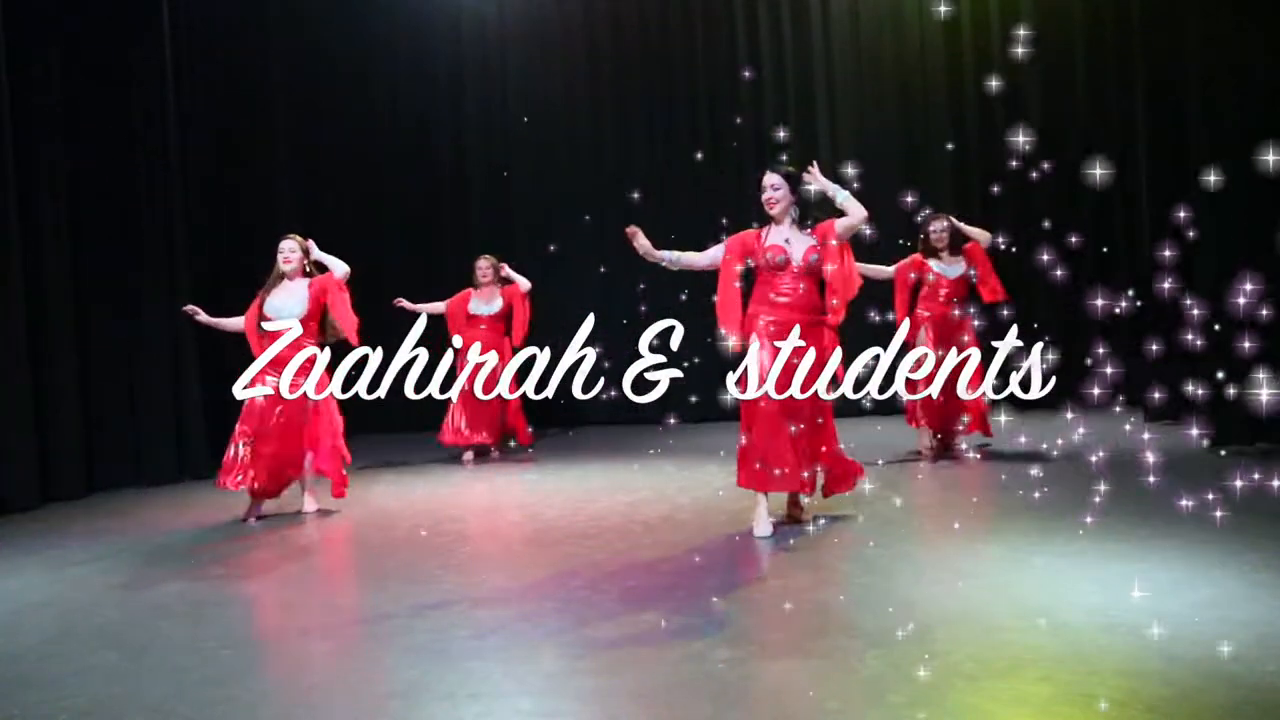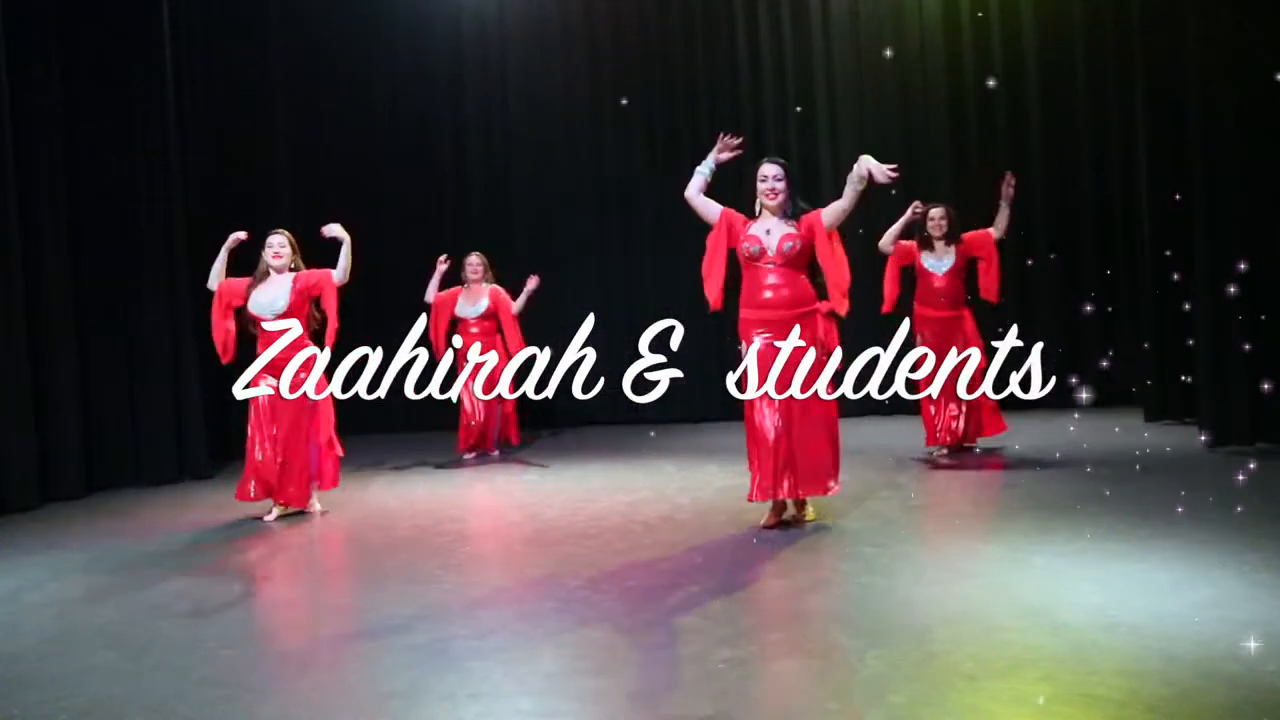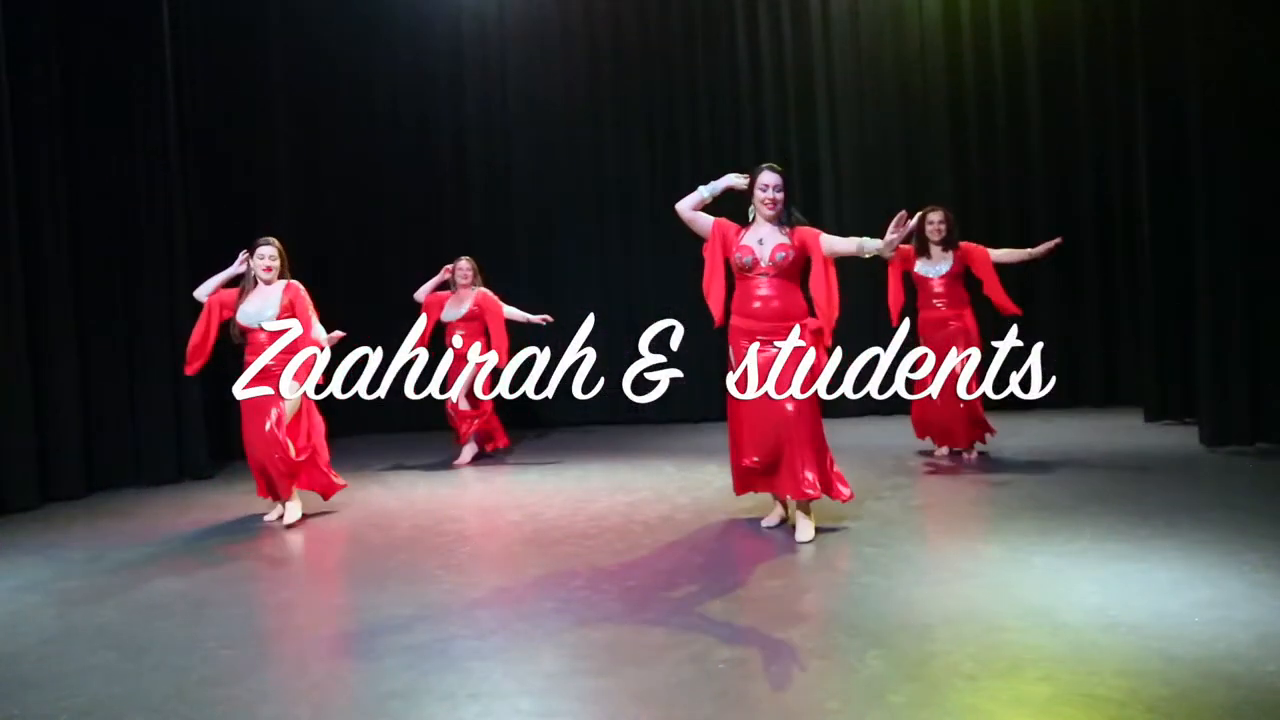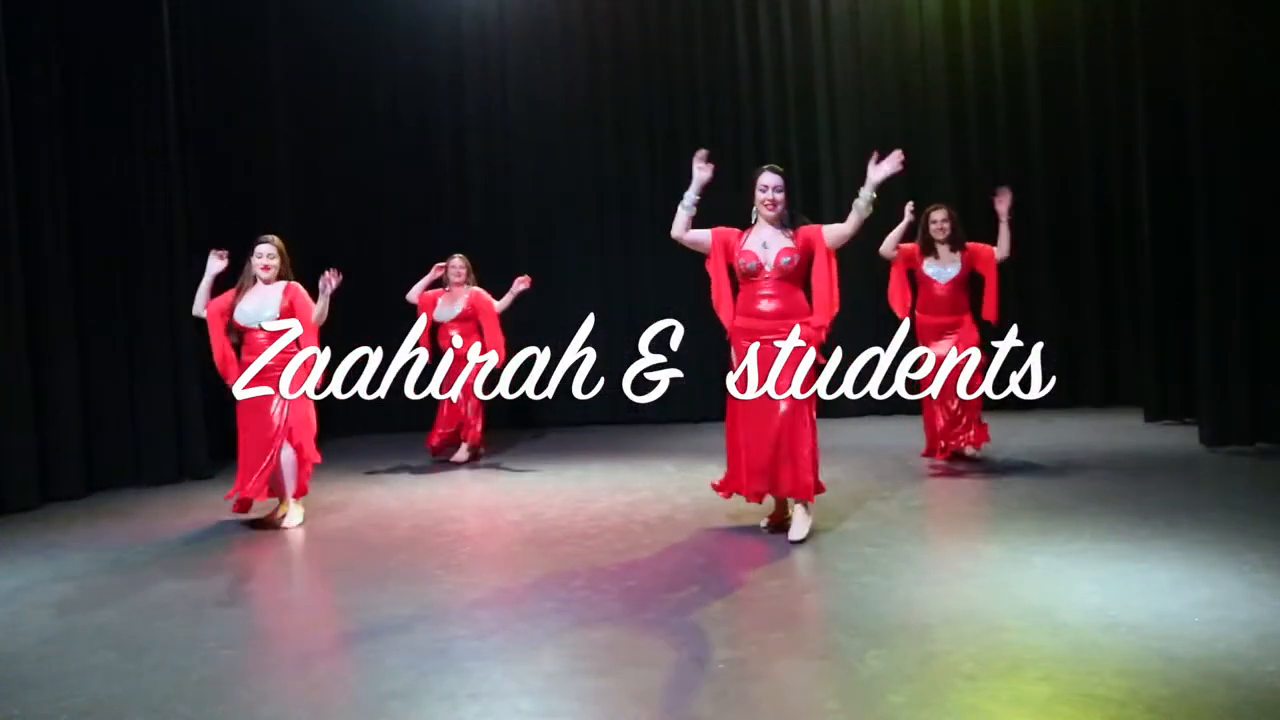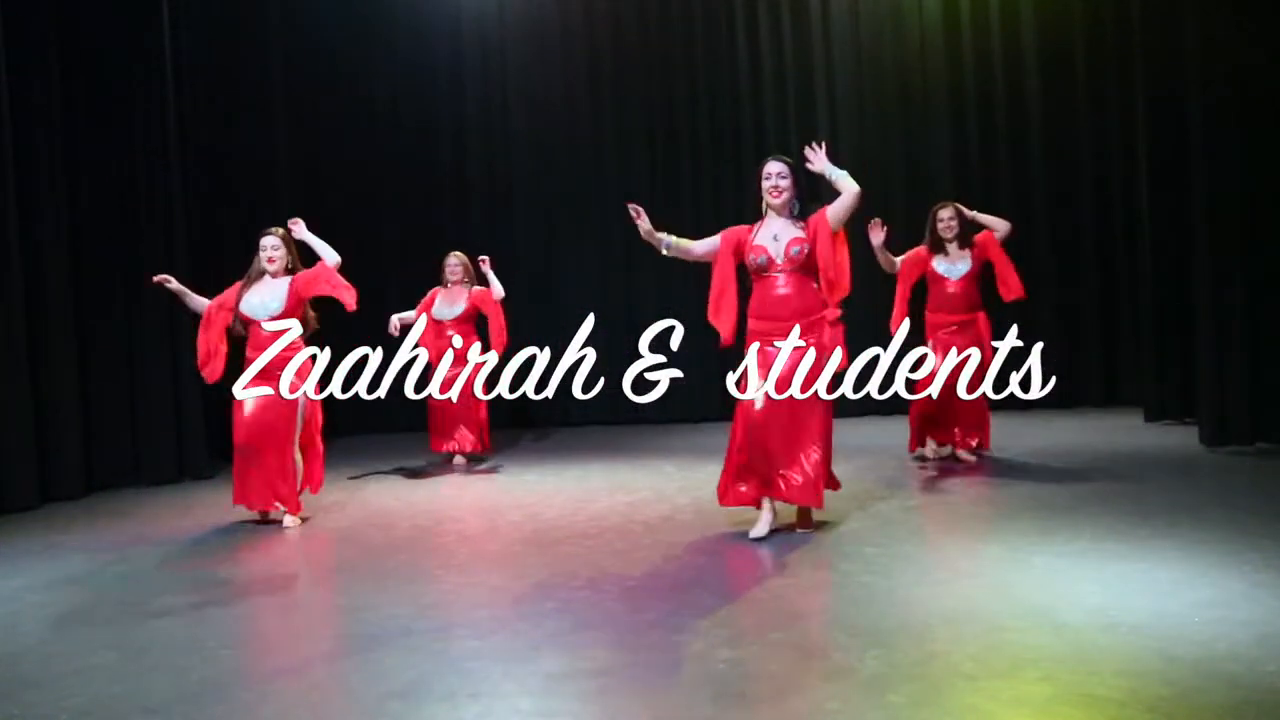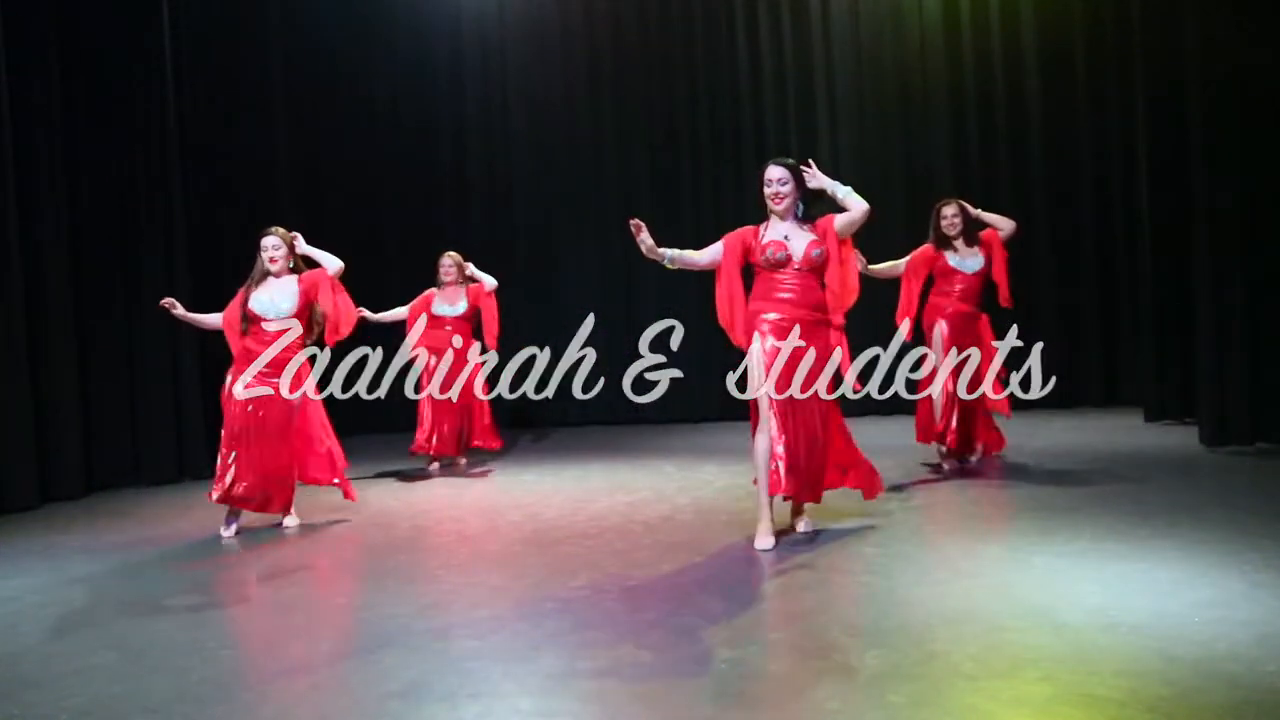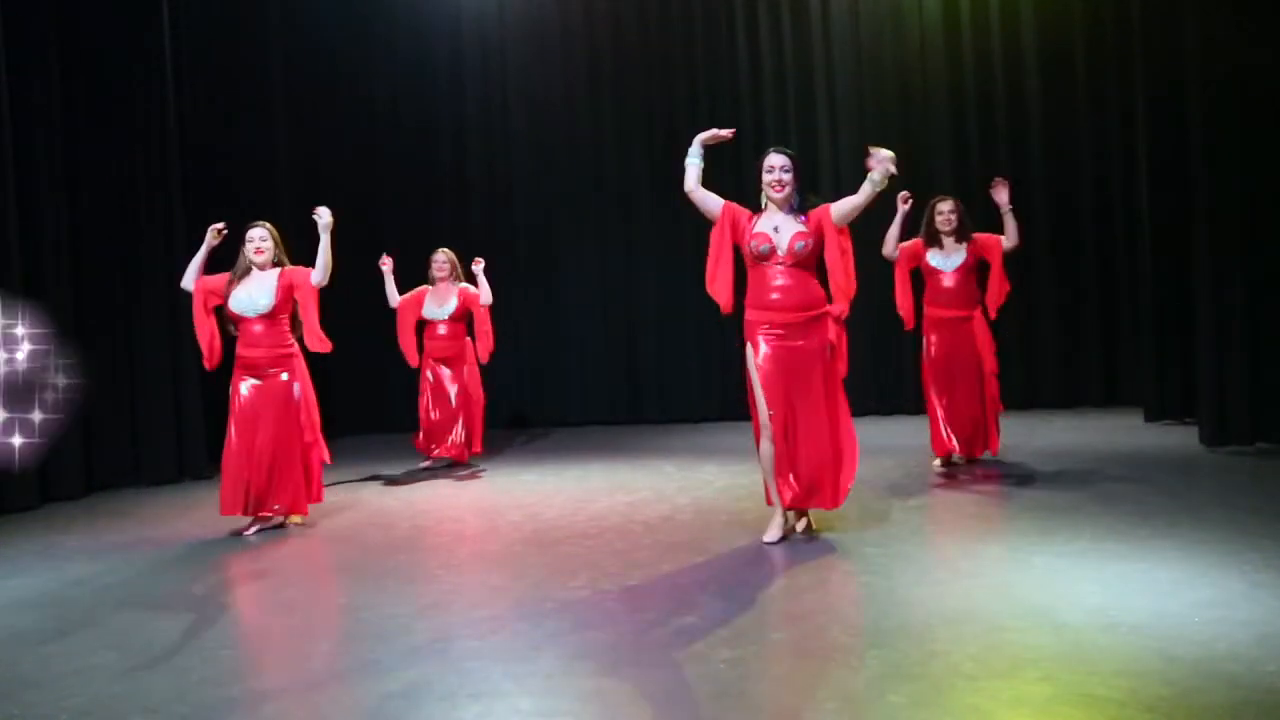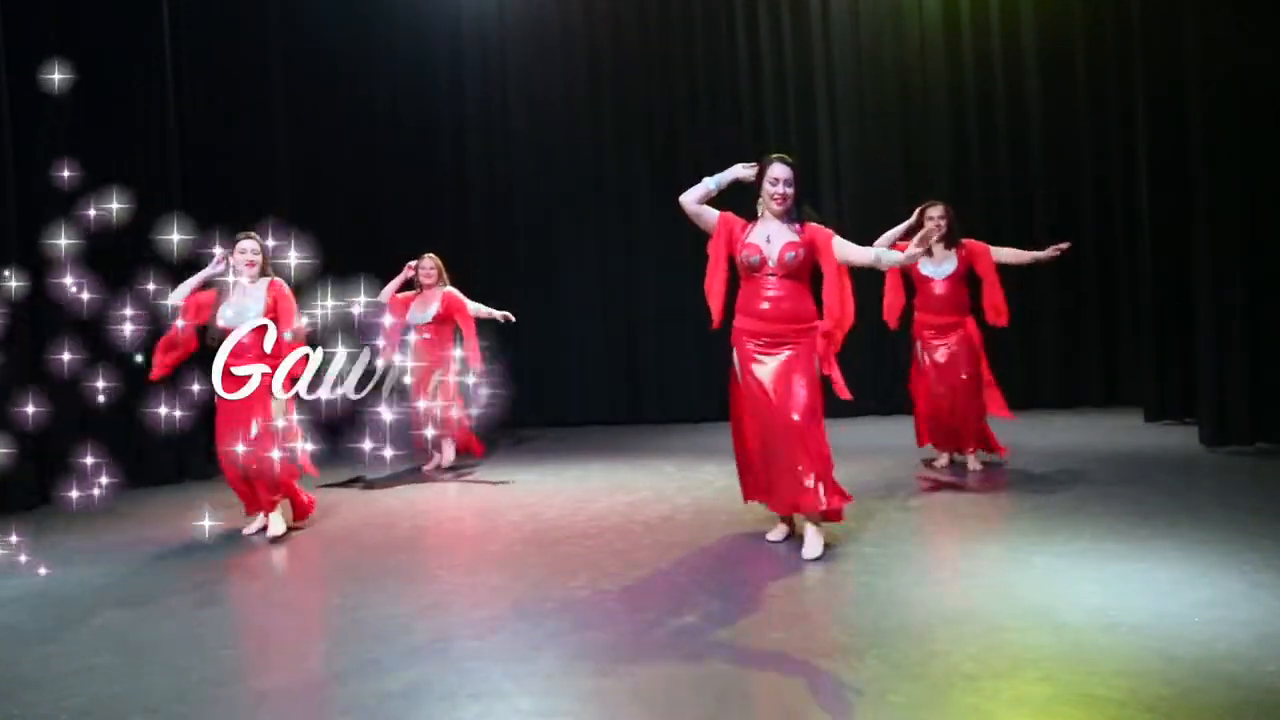
dt=0.4s
person 1, frame 1
left shoulder: (820, 235)
right shoulder: (751, 239)
left elbow: (860, 216)
right elbow: (701, 259)
left wrist: (826, 186)
right wrist: (655, 254)
left hip: (809, 336)
right hip: (766, 334)
left knee: (806, 416)
right knee: (765, 413)
left ankle: (796, 498)
right ankle: (762, 505)
person 1, frame 2
left shoulder: (807, 225)
right shoulder: (737, 226)
left elbow: (848, 201)
right elbow: (692, 196)
left wrist: (863, 168)
right wrist: (712, 160)
left hip: (804, 326)
right hip: (758, 330)
left knee: (808, 410)
right knee: (766, 413)
left ankle: (802, 497)
right ankle: (776, 499)
person 1, frame 3
left shoulder: (800, 236)
right shoulder: (730, 234)
left elbow: (847, 245)
right elbow: (683, 209)
left wrist: (883, 243)
right wrist: (723, 184)
left hip: (791, 337)
right hip: (747, 339)
left knee: (795, 417)
right knee: (756, 421)
left ankle: (805, 508)
right ankle: (779, 500)
person 1, frame 4
left shoulder: (804, 237)
right shoulder: (733, 240)
left elbow: (848, 228)
right elbow: (680, 234)
left wrist: (870, 187)
right wrist: (697, 185)
left hip: (791, 338)
right hip: (749, 339)
left knee: (790, 414)
right knee: (753, 420)
left ankle: (801, 505)
right ankle: (778, 503)
person 1, frame 5
left shoulder: (815, 227)
right shoulder: (743, 236)
left elbow: (852, 194)
right elbow: (693, 249)
left wrist: (826, 169)
right wrist: (655, 236)
left hip: (811, 334)
right hip: (765, 339)
left knee: (807, 418)
right knee: (758, 418)
left ankle: (804, 503)
right ankle: (766, 506)
person 1, frame 6
left shoulder: (821, 230)
right shoulder: (750, 236)
left elbow: (862, 210)
right elbow: (701, 258)
left wrist: (826, 184)
right wrist: (657, 252)
left hip: (813, 335)
right hip: (768, 332)
left knee: (810, 420)
right knee: (771, 418)
left ankle: (801, 506)
right ankle: (765, 519)
person 1, frame 7
left shoulder: (817, 220)
right shoulder: (742, 222)
left elbow: (864, 197)
right elbow: (692, 189)
left wrist: (881, 169)
right wrist: (699, 144)
left hip: (811, 330)
right hip: (764, 332)
left knee: (813, 417)
right knee: (770, 419)
left ankle: (802, 506)
right ankle: (778, 512)
person 1, frame 8
left shoulder: (810, 234)
right shoulder: (736, 230)
left elbow: (861, 254)
right elbow: (687, 202)
left wrist: (899, 257)
right wrist: (730, 174)
left hip: (798, 342)
right hip: (751, 342)
left knee: (800, 426)
right knee: (761, 430)
left ankle: (812, 522)
right ankle: (782, 515)
person 2, frame 1
left shoulder: (316, 286)
right shoulder: (269, 291)
left elbow: (343, 272)
right elbow: (247, 323)
left wrist: (317, 255)
right wrist: (209, 320)
left hip: (305, 370)
right hip: (271, 371)
left knee: (304, 434)
right knee: (254, 430)
left ankle: (308, 495)
right ankle: (257, 495)
person 2, frame 2
left shoulder: (303, 281)
right shoulder: (253, 286)
left elbow: (341, 277)
right elbow: (215, 286)
left wrist: (345, 241)
right wrist: (226, 249)
left hip: (302, 367)
right hip: (267, 371)
left knee: (305, 432)
right knee: (266, 434)
left ankle: (309, 495)
right ankle: (279, 498)
person 2, frame 3
left shoulder: (292, 289)
right shoulder: (240, 295)
left elbow: (312, 326)
right elbow: (200, 295)
left wrist: (326, 340)
right wrist: (231, 271)
left hip: (288, 373)
right hip: (255, 378)
left knee: (274, 434)
right knee: (258, 441)
left ankle: (292, 495)
right ankle: (282, 500)
person 2, frame 4
left shoulder: (291, 290)
right shoulder: (239, 295)
left elbow: (314, 322)
right elbow: (200, 311)
left wrist: (325, 296)
right wrist: (211, 274)
left hip: (285, 374)
right hip: (252, 378)
left knee: (280, 436)
right knee: (258, 443)
left ankle: (294, 503)
right ankle: (281, 500)
person 2, frame 5
left shoulder: (299, 283)
right shoulder: (246, 288)
left elbow: (333, 262)
right elbow: (209, 308)
left wrist: (306, 236)
right wrist: (180, 290)
left hip: (291, 372)
right hip: (256, 375)
left knee: (288, 441)
right knee: (249, 437)
left ankle: (290, 506)
right ankle: (264, 500)
person 2, frame 6
left shoulder: (304, 282)
right shoulder: (251, 288)
left elbow: (337, 267)
right elbow: (224, 320)
left wrist: (305, 249)
right wrist: (185, 315)
left hip: (289, 374)
right hip: (249, 374)
left knee: (285, 443)
right knee: (239, 438)
left ankle: (286, 506)
right ankle: (234, 510)
person 2, frame 7
left shoulder: (288, 277)
right shoulder: (233, 282)
left elbow: (320, 279)
right elbow: (190, 285)
left wrist: (325, 234)
right wrist: (206, 247)
left hip: (284, 371)
right hip: (247, 375)
left knee: (286, 439)
right knee: (248, 441)
left ankle: (291, 506)
right ankle: (264, 510)
person 2, frame 8
left shoulder: (275, 287)
right shoulder: (219, 296)
left elbow: (292, 331)
right elbow: (174, 302)
left wrist: (294, 332)
right wrist: (207, 273)
left hip: (268, 378)
right hip: (232, 383)
left knee: (264, 444)
right knee: (234, 451)
left ankle: (275, 508)
right ankle: (260, 510)
person 3, frame 1
left shoulder: (965, 254)
right shoulder: (921, 259)
left elbow: (986, 239)
right elbow: (888, 271)
left wrist: (958, 225)
right wrist: (853, 266)
left hip: (958, 324)
right hip: (928, 322)
left knee: (959, 379)
right knee: (928, 374)
left ankle: (950, 435)
right ankle: (927, 432)
person 3, frame 2
left shoulder: (964, 244)
right shoulder: (915, 249)
left elbow: (998, 231)
right elbow: (884, 246)
left wrist: (1005, 201)
right wrist: (905, 218)
left hip: (958, 320)
right hip: (928, 322)
left knee: (966, 376)
right knee: (934, 378)
left ankle: (965, 433)
right ankle: (939, 438)
person 3, frame 3
left shoulder: (962, 251)
right shoulder: (912, 255)
left elbow: (999, 255)
left wrist: (1035, 252)
right wrist: (911, 228)
left hip: (960, 323)
right hip: (930, 325)
left knee: (962, 380)
right knee: (933, 383)
left ankle: (966, 440)
right ankle: (943, 440)
person 3, frame 4
left shoulder: (967, 251)
right shoulder: (916, 252)
left elbow: (1001, 254)
right elbow: (884, 251)
left wrist: (1003, 217)
right wrist: (905, 222)
left hip: (960, 326)
right hip: (927, 327)
left knee: (964, 377)
right knee: (936, 383)
left ankle: (968, 438)
right ankle: (943, 441)
person 3, frame 5
left shoulder: (976, 246)
right shoulder: (925, 253)
left elbow: (1005, 228)
right elbow: (893, 266)
left wrist: (972, 215)
right wrist: (879, 246)
left hip: (972, 325)
right hip: (940, 327)
left knee: (969, 384)
right knee: (937, 382)
left ankle: (964, 443)
right ankle: (931, 438)
person 3, frame 6
left shoulder: (982, 243)
right shoulder: (932, 250)
left elbow: (1010, 227)
right elbow: (900, 267)
left wrist: (976, 213)
right wrist: (868, 269)
left hip: (973, 322)
right hip: (942, 318)
left knee: (971, 383)
right knee: (944, 376)
left ankle: (967, 444)
right ankle: (944, 442)
person 3, frame 7
left shoulder: (974, 243)
right shoulder: (922, 246)
left elbow: (1011, 242)
right elbow: (889, 252)
left wrist: (1004, 207)
right wrist: (900, 215)
left hip: (969, 323)
right hip: (935, 325)
left knee: (971, 382)
right knee: (938, 384)
left ankle: (969, 446)
right ankle: (942, 449)
person 3, frame 8
left shoulder: (965, 249)
left elbow: (1004, 255)
right elbow: (878, 248)
left wrist: (1041, 255)
right wrist: (909, 223)
left hip: (960, 329)
right hip: (927, 331)
left knee: (966, 386)
right knee: (933, 390)
left ankle: (970, 449)
right ankle: (944, 448)
person 4, frame 1
left shoulder: (506, 293)
right shoulder: (468, 295)
left elbow: (526, 286)
right elbow: (443, 307)
left wrist: (509, 273)
right wrist: (413, 306)
left hip: (496, 352)
right hip: (471, 352)
left knee: (494, 398)
right knee: (467, 396)
left ankle: (494, 442)
right ankle: (468, 445)
person 4, frame 2
left shoulder: (494, 291)
right shoulder: (457, 293)
left elbow: (513, 310)
right elbow: (430, 299)
left wrist: (527, 291)
right wrist: (438, 273)
left hip: (491, 351)
right hip: (466, 354)
left knee: (492, 396)
right knee: (469, 398)
left ankle: (493, 443)
right ankle: (473, 445)
person 4, frame 3
left shoulder: (481, 294)
right shoulder: (446, 298)
left elbow: (504, 310)
right elbow: (419, 297)
left wrist: (530, 317)
right wrist: (440, 277)
right hip: (455, 356)
left knee: (458, 395)
right knee: (464, 399)
left ankle: (471, 443)
right ankle: (478, 441)
person 4, frame 4
left shoulder: (475, 294)
right shoulder: (438, 296)
left elbow: (496, 307)
right elbow: (411, 297)
left wrist: (513, 292)
right wrist: (431, 276)
left hip: (470, 353)
right hip: (451, 356)
left knee: (467, 396)
right knee: (452, 400)
left ankle: (467, 446)
right ankle: (474, 444)
person 4, frame 5
left shoulder: (475, 293)
right shoulder: (436, 293)
left elbow: (499, 295)
right elbow: (416, 315)
left wrist: (488, 272)
right wrist: (396, 317)
left hip: (467, 355)
right hip: (443, 357)
left knee: (464, 401)
right knee: (439, 401)
left ankle: (463, 449)
right ankle: (449, 444)
person 4, frame 6
left shoulder: (471, 292)
right shoulder: (432, 295)
left elbow: (492, 285)
right elbow: (406, 311)
left wrist: (473, 272)
right wrist: (375, 316)
left hip: (462, 357)
right hip: (435, 357)
left knee: (462, 403)
right knee: (433, 404)
left ankle: (460, 451)
right ankle: (433, 455)
person 4, frame 7
left shoulder: (464, 290)
right shoulder: (423, 293)
left elbow: (486, 301)
right elbow: (395, 302)
left wrist: (479, 273)
right wrist: (388, 275)
left hip: (460, 358)
right hip: (432, 359)
left knee: (460, 403)
right knee: (431, 405)
left ankle: (460, 452)
right ankle: (436, 453)
person 4, frame 8
left shoulder: (449, 294)
right shoulder: (412, 298)
left elbow: (471, 308)
right elbow: (384, 299)
left wrist: (494, 313)
right wrist: (403, 276)
left hip: (442, 358)
right hip: (420, 361)
left knee: (437, 400)
right knee: (424, 408)
left ankle: (448, 445)
right ankle: (437, 454)
